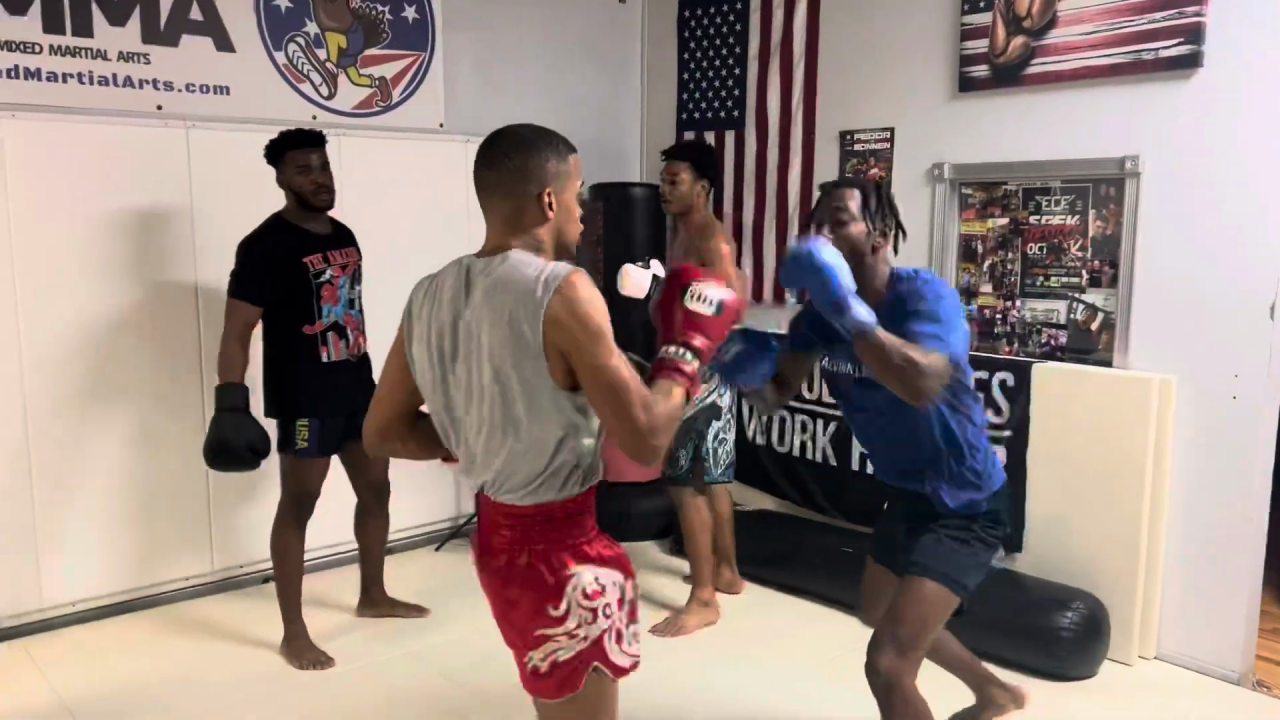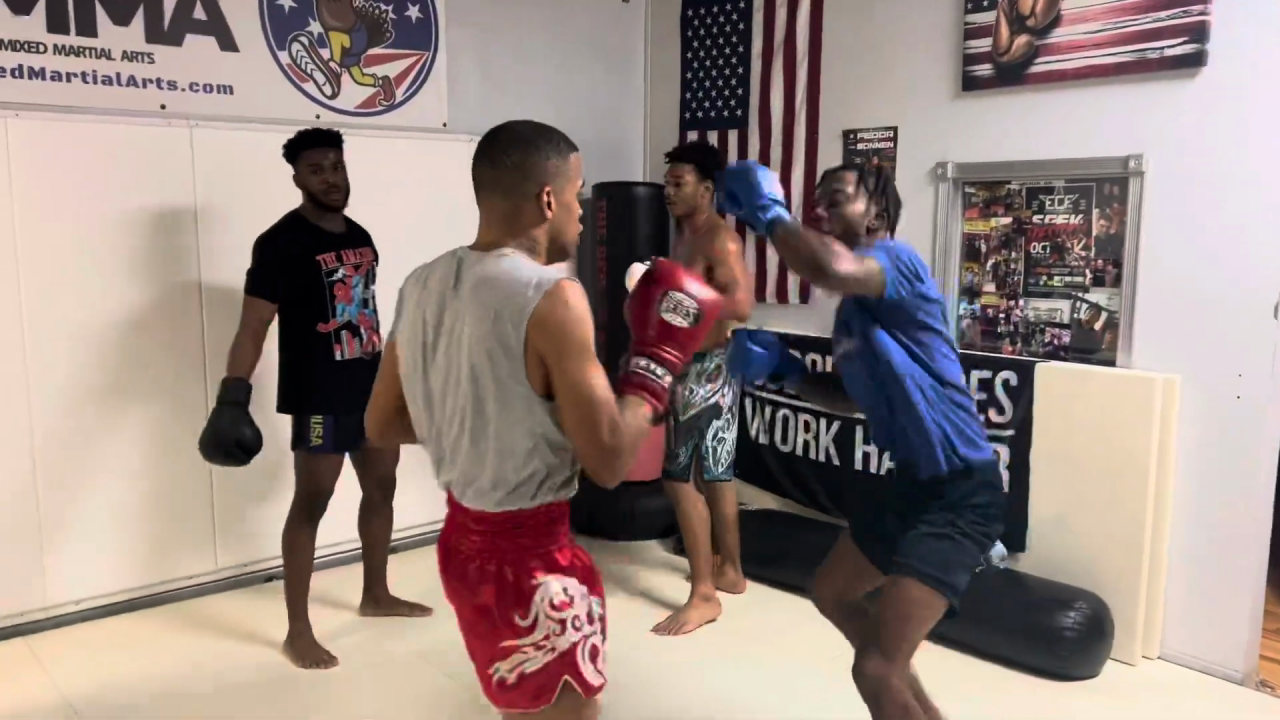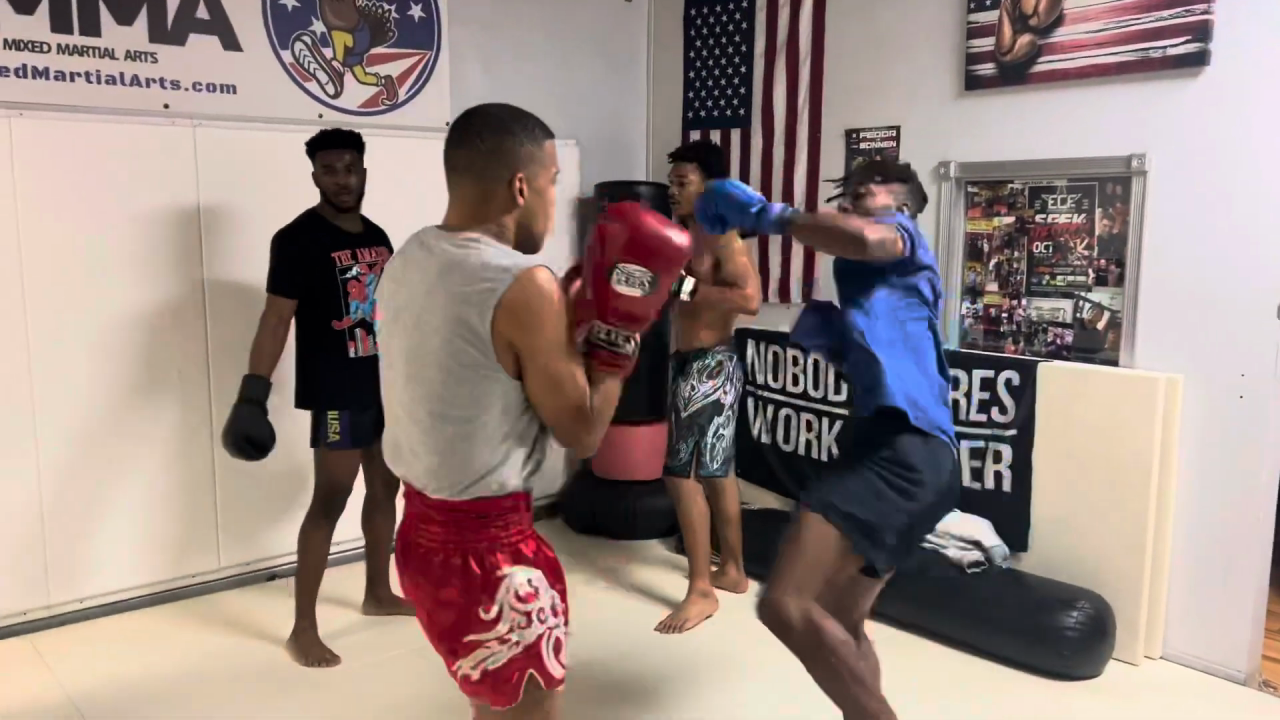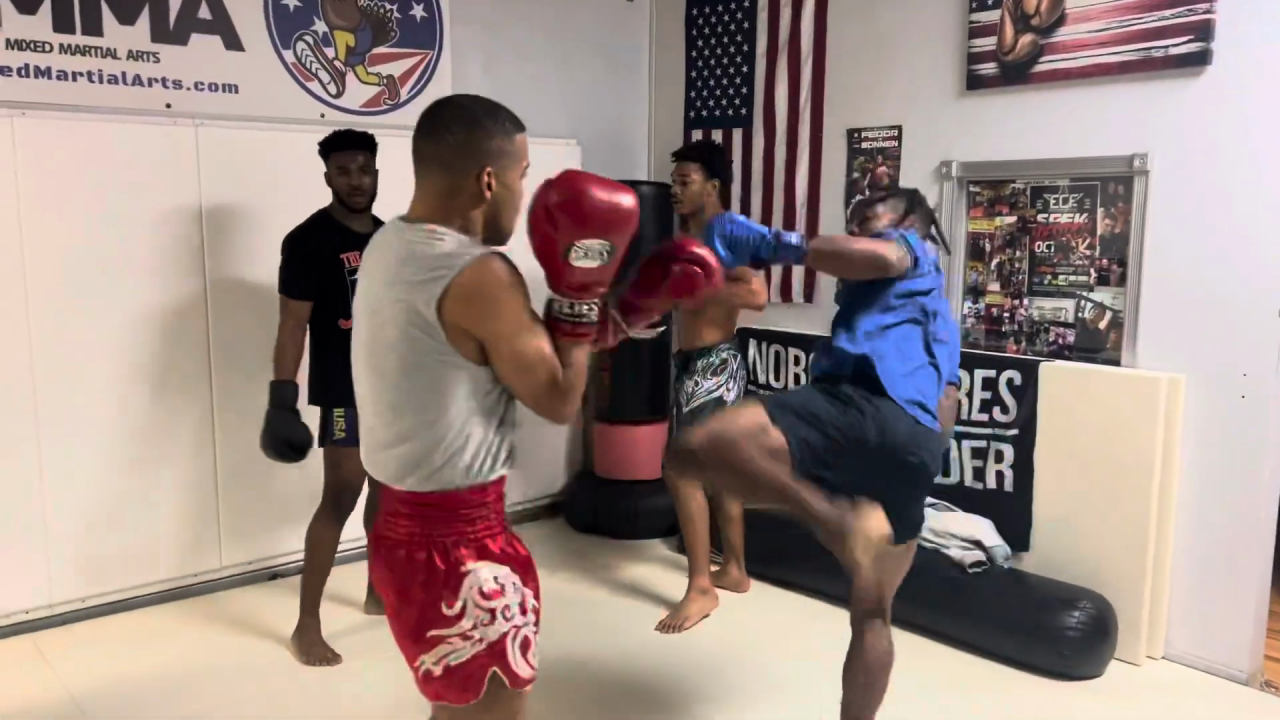
dt=0.1s
person 1, frame 1
left shoulder: (430, 294)
right shoulder: (561, 291)
left elbow: (382, 435)
right elbow: (646, 442)
right wrist: (687, 346)
left hip: (499, 531)
right hip: (556, 547)
person 1, frame 2
left shoulder: (423, 285)
right shoulder: (553, 297)
left elbow: (384, 425)
right elbow: (608, 461)
right wrist: (656, 357)
left hip: (468, 537)
right hip: (528, 558)
person 1, frame 3
left shoulder: (409, 260)
right shoulder: (522, 284)
right elbow: (582, 433)
left wrist: (574, 311)
right wrist: (624, 320)
left hip: (425, 527)
right hip: (485, 544)
person 1, frame 4
left shoulder: (393, 249)
right shoulder: (476, 275)
left elbow: (498, 352)
right elbow: (558, 401)
left wrist: (630, 311)
right wrist: (580, 290)
left hip: (404, 524)
right hip: (458, 541)
person 2, frame 1
left shoulder: (928, 295)
right shoulder: (822, 317)
left elbow: (925, 386)
right elbow: (771, 392)
left wrist: (854, 312)
right wrist: (750, 369)
left hip: (966, 507)
right hip: (912, 496)
left knee: (887, 663)
right knee: (881, 608)
person 2, frame 2
left shoulder: (894, 261)
right shoulder: (853, 305)
left elbow: (833, 271)
right elbow: (857, 393)
left wrist: (768, 211)
left hip: (961, 496)
right hip: (917, 485)
left knee: (876, 669)
right knee: (830, 594)
person 2, frame 3
left shoulder: (902, 234)
left elbow: (861, 236)
left wrist: (766, 214)
right wrist: (834, 335)
left hip: (900, 450)
right hip: (918, 456)
left knee: (783, 607)
right knee: (838, 613)
person 2, frame 4
left shoulder: (911, 253)
right shoulder: (943, 322)
left elbow: (878, 254)
right elbow: (941, 422)
left wrist: (772, 243)
left hip: (866, 410)
right hip: (916, 447)
left knee: (690, 450)
right knee: (872, 615)
left ankle: (839, 520)
person 3, frame 1
left shoulder: (344, 237)
right shoulder: (266, 246)
right elbow: (239, 330)
right wrist: (230, 405)
left hip: (360, 389)
right hip: (305, 399)
left knee: (377, 491)
right knee: (298, 507)
left ankle: (373, 595)
right ankle: (293, 633)
person 3, frame 2
left shoulder: (360, 236)
right shoulder: (282, 243)
right elbow: (254, 325)
right wrist: (232, 400)
left hip: (373, 386)
right hip: (319, 396)
left knee: (382, 489)
right knee: (310, 505)
left ankle: (376, 595)
right ankle: (298, 631)
person 3, frame 3
left shoulder: (378, 236)
right shoulder: (298, 240)
right elbow: (276, 321)
right wrist: (252, 395)
left hip: (386, 385)
right hip: (334, 393)
left knee: (386, 488)
right knee: (330, 500)
left ankle: (379, 593)
right ankle: (304, 629)
person 3, frame 4
right shoulder: (309, 240)
right elbow: (293, 325)
right wrist: (282, 398)
right hip: (344, 391)
right knee: (340, 497)
left ankle: (381, 592)
right ankle: (307, 625)
person 4, frame 1
left shoulder: (714, 238)
right shoulder: (682, 232)
left hip: (705, 369)
left knee: (685, 483)
right knee: (709, 476)
left ankle: (703, 600)
right ankle: (726, 570)
person 4, frame 2
left shoulder: (720, 237)
right shoulder: (684, 233)
left elbow: (741, 304)
left hip: (709, 367)
right hip: (692, 365)
left knee: (681, 479)
right knee: (715, 475)
left ankle: (703, 595)
right ankle: (729, 570)
person 4, frame 3
left shoulder: (725, 235)
right shoulder: (685, 232)
left elbow: (748, 299)
left wrist: (686, 285)
left hip: (710, 366)
right hip: (692, 363)
left knee: (682, 475)
right knee: (717, 471)
left ankle: (701, 591)
right ankle: (732, 569)
person 4, frame 4
right shoulder: (687, 231)
left elbow: (756, 295)
left hip: (714, 364)
right hip: (694, 361)
left ankle: (700, 588)
right ankle: (734, 569)
